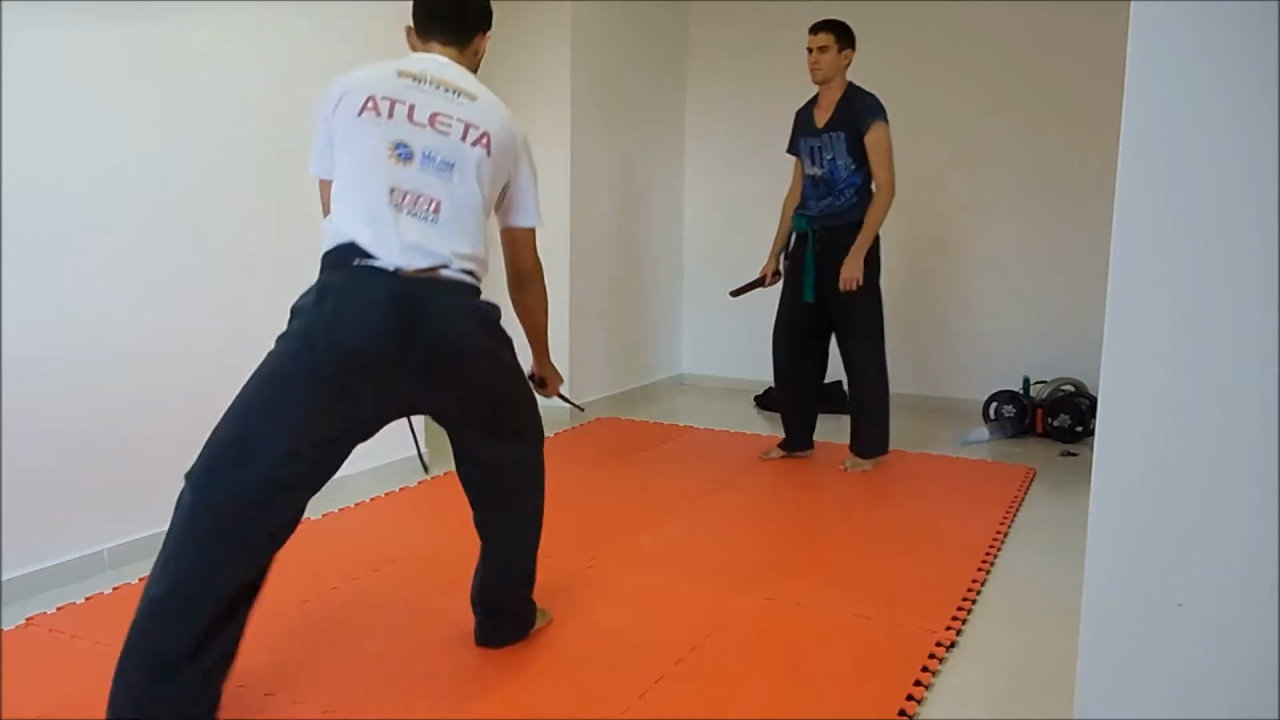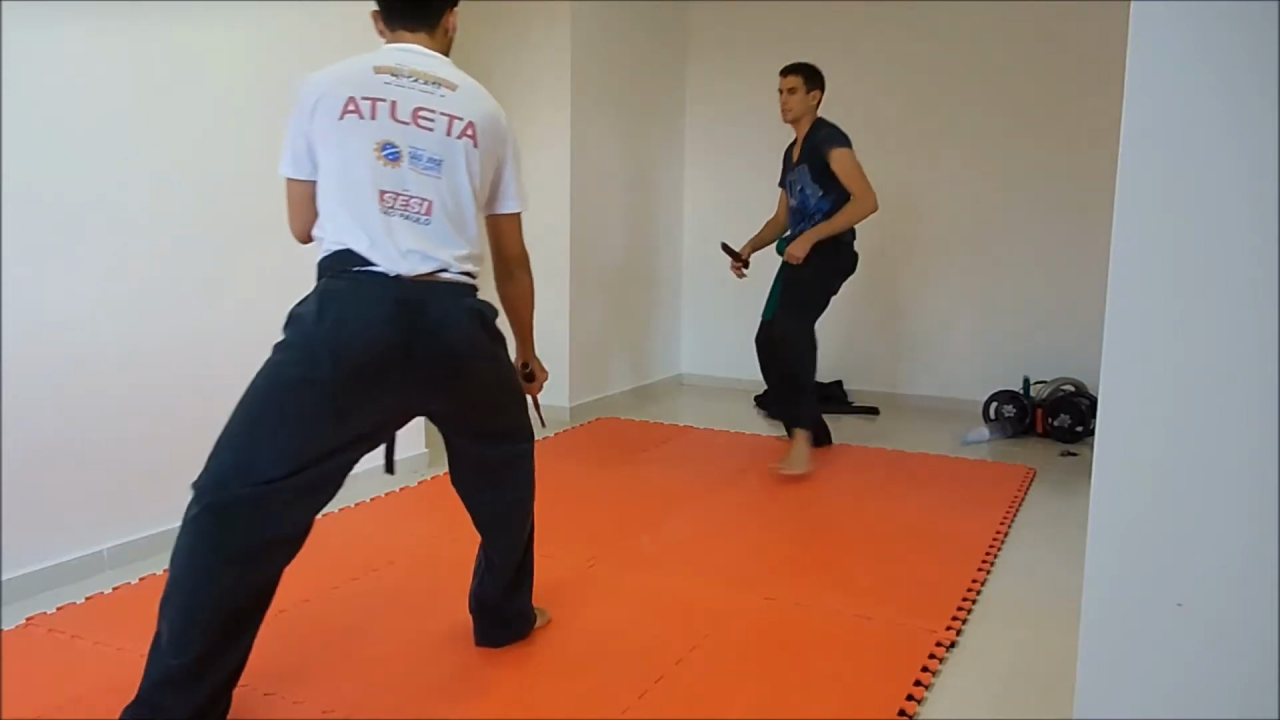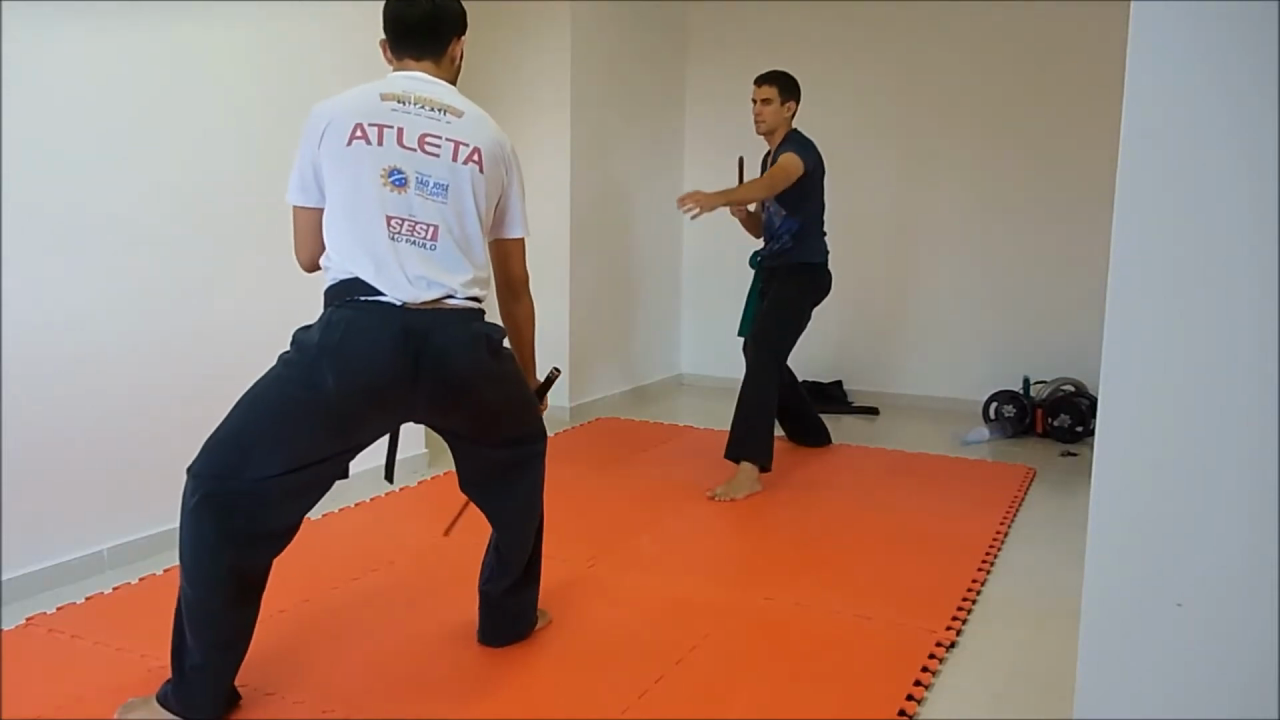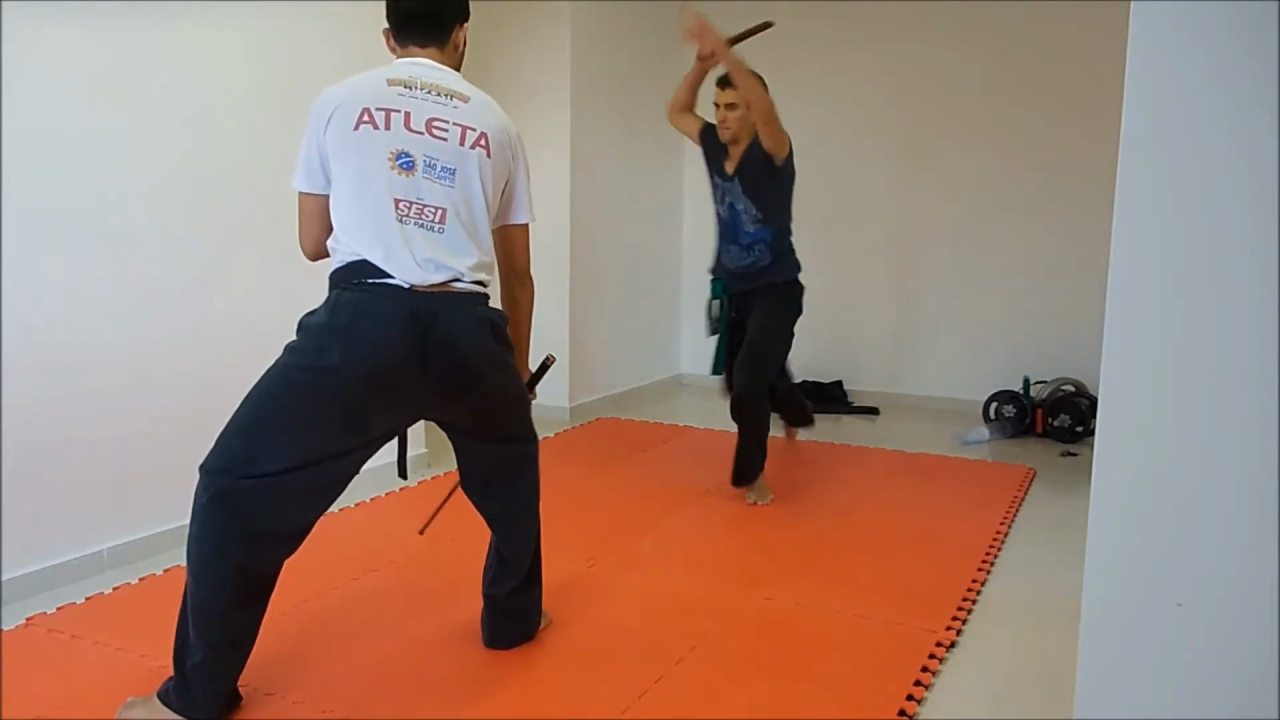
dt=1s
person 1, frame 1
left shoulder: (355, 89)
right shoulder: (501, 123)
right elbow: (525, 270)
right wrist: (541, 360)
left hip: (351, 309)
right hip: (449, 320)
left knee: (235, 487)
right knee: (511, 454)
right ankle: (507, 614)
person 1, frame 2
left shoulder: (326, 86)
right shoulder: (482, 108)
left elbow: (305, 226)
right elbow: (509, 257)
right wrist: (525, 353)
left hip: (350, 315)
right hip: (450, 320)
left knee: (240, 496)
right knee: (503, 457)
right ankle: (505, 615)
person 1, frame 3
left shoulder: (333, 116)
right shoulder: (489, 136)
left elbow: (309, 254)
right elbow: (513, 281)
right wrist: (526, 380)
left hip: (357, 339)
right hip: (456, 345)
left knee: (224, 488)
right knee: (517, 453)
right ankle: (509, 614)
person 1, frame 4
left shoulder: (341, 101)
right shoulder: (495, 122)
left elbow: (312, 242)
right elbow: (517, 270)
right wrist: (516, 361)
left hip: (363, 323)
right hip: (461, 329)
left knee: (241, 485)
right knee: (508, 464)
right ankle: (513, 614)
person 2, frame 1
left shoulder: (865, 109)
right shoulder: (803, 116)
left elbow: (884, 187)
left wrist: (858, 253)
right wrist: (776, 252)
left hip: (849, 241)
right hip: (808, 243)
left knee: (860, 347)
right knee: (791, 341)
left ankle: (868, 447)
right ankle: (797, 439)
person 2, frame 2
left shoulder: (829, 140)
right shoulder: (791, 152)
left elbow: (866, 201)
left wrist: (810, 237)
right wrist: (750, 247)
left hip: (829, 253)
right hip: (802, 255)
left knee: (790, 327)
right knee: (771, 338)
left ankle: (801, 436)
right ankle: (809, 431)
person 2, frame 3
left shoulder: (798, 151)
right shoulder: (770, 157)
left elbow: (766, 187)
left wrist: (716, 198)
right wrist: (745, 216)
left hip: (803, 271)
right hip: (776, 270)
left knee: (762, 354)
right knee: (764, 354)
left ankle: (749, 470)
right ankle: (811, 432)
person 2, frame 4
left shoulder: (771, 150)
right shoulder: (716, 144)
left elbow: (765, 108)
right elbow: (676, 111)
left wrist: (723, 51)
right wrist: (703, 64)
left hip: (775, 290)
right hip: (734, 290)
left knee: (753, 379)
right knee: (744, 383)
left ankle: (751, 476)
right ankle: (795, 416)
